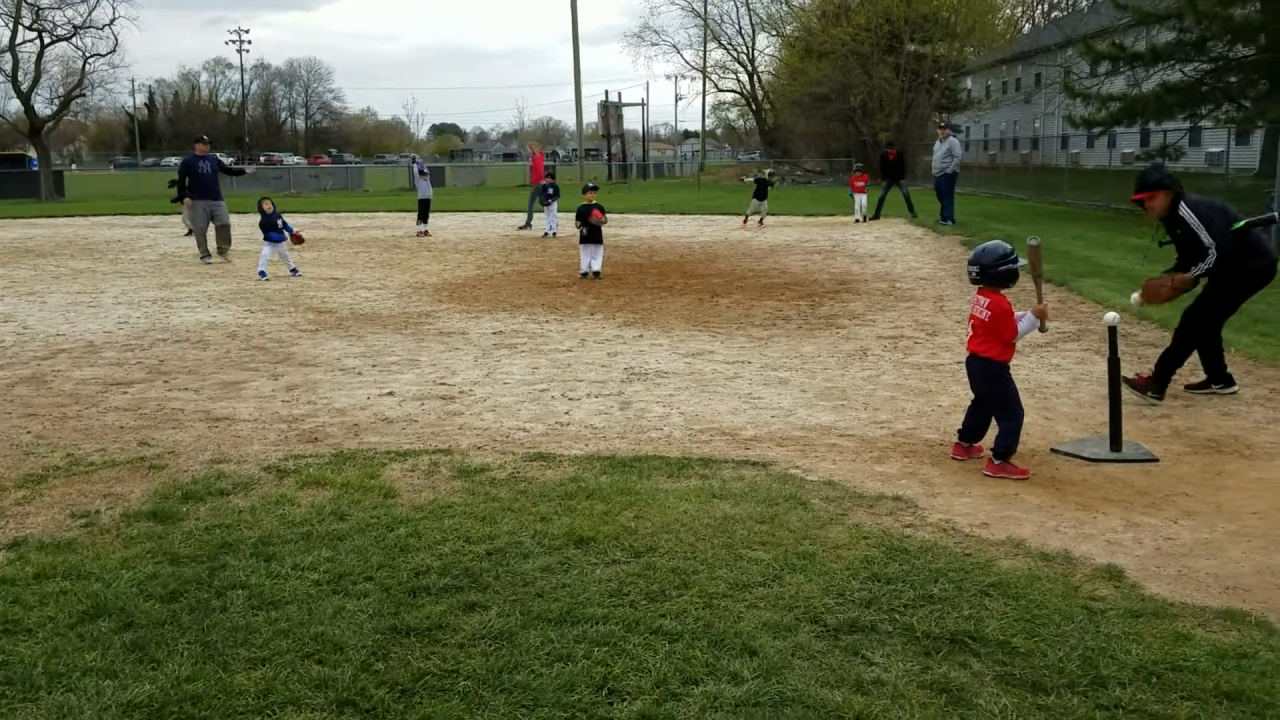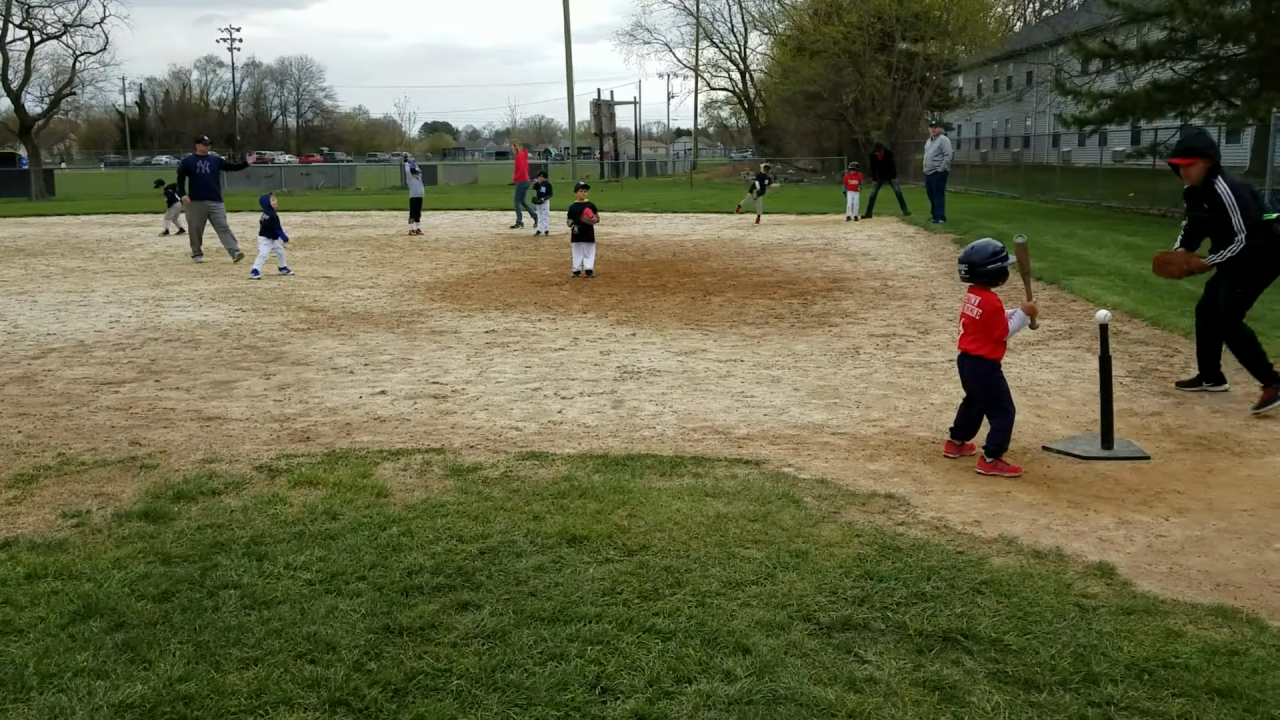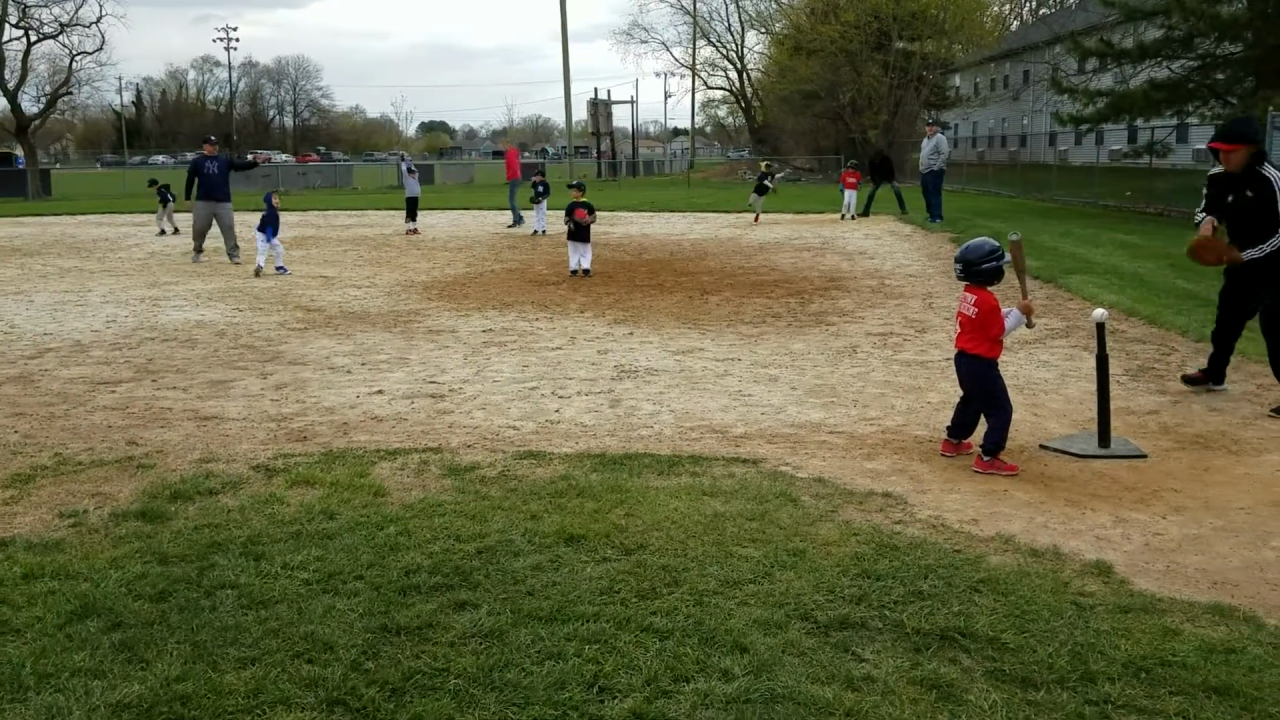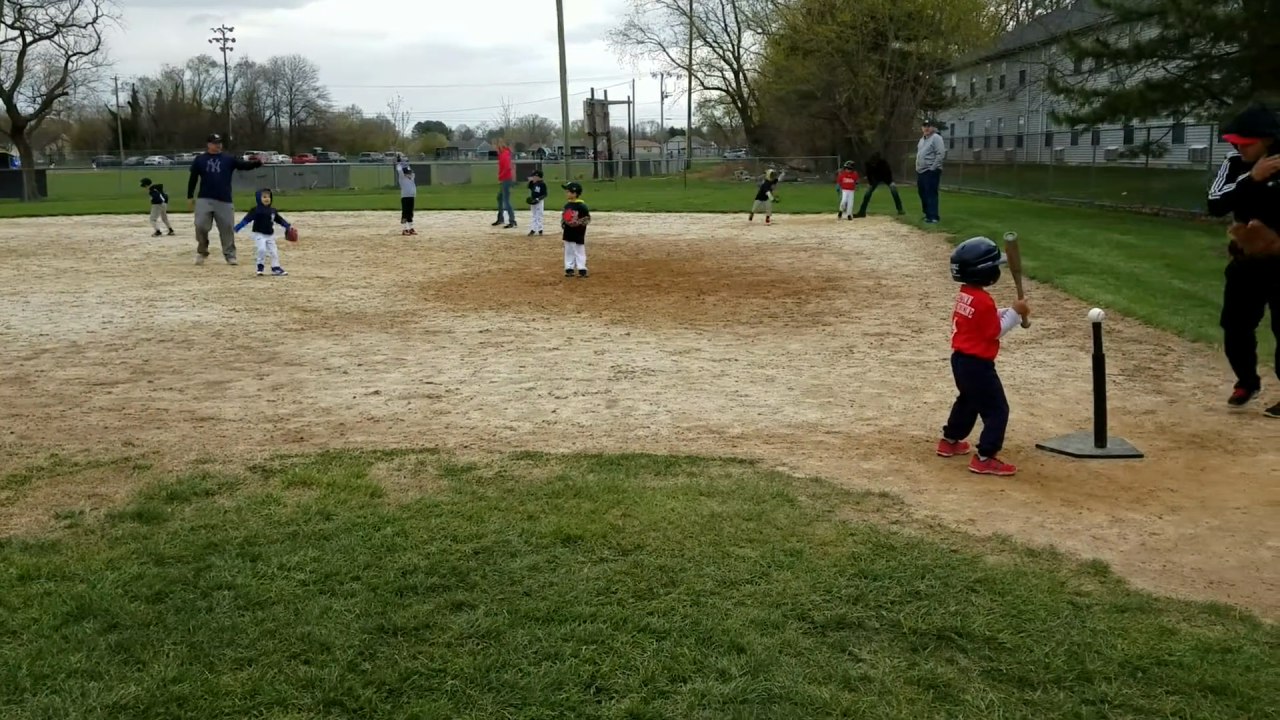
dt=0.2s
person 1, frame 1
left shoulder: (1189, 210)
right shoulder: (1174, 216)
left elbow: (1218, 250)
right elbow: (1186, 260)
left wrist: (1193, 276)
left hip: (1252, 265)
right hip: (1249, 265)
left knee: (1195, 319)
right knee: (1205, 316)
left ankle: (1156, 384)
right ankle: (1219, 379)
person 1, frame 2
left shoulder: (1226, 189)
right shoulder: (1193, 192)
left elbow: (1245, 238)
right elbow: (1193, 228)
left wrist: (1208, 262)
right wrist: (1181, 250)
right hip: (1237, 259)
left knee: (1226, 318)
right knee: (1207, 312)
right ankle: (1209, 376)
person 1, frame 3
right shoulder: (1217, 178)
right elbow: (1204, 212)
left wrist: (1246, 256)
right wrist: (1205, 222)
right hip: (1243, 261)
right knee: (1227, 318)
right ankle: (1214, 374)
person 1, frame 4
right shoulder: (1234, 164)
right elbow: (1214, 203)
right wrist: (1251, 178)
right hip: (1248, 258)
right knee: (1235, 321)
right ankle: (1247, 381)
person 2, frame 1
left shoulder: (980, 296)
right shoulder: (999, 303)
right elbow: (1013, 334)
left wrist: (1026, 315)
right wrist: (1034, 317)
left hip: (975, 361)
right hip: (992, 367)
left knee: (982, 404)
right knee: (1012, 413)
left ankle: (964, 444)
right ankle: (999, 461)
person 2, frame 2
left shoulder: (971, 295)
right shoulder: (990, 301)
right elbow: (1003, 332)
left wrist: (1017, 312)
right wrist: (1024, 314)
left hip: (967, 360)
right hip: (984, 365)
left knee: (974, 402)
right knee: (1003, 411)
left ankle: (956, 442)
right ankle: (991, 459)
person 2, frame 3
left shoulder: (968, 294)
right shoulder: (986, 300)
right elbow: (999, 331)
left wrist: (1013, 311)
right wrist: (1019, 313)
left hip: (964, 358)
right hip: (981, 364)
left knee: (971, 400)
right knee: (1000, 409)
left ankle: (953, 441)
right ankle: (988, 458)
person 2, frame 4
left shoulder: (964, 294)
right shoulder: (983, 300)
right elbow: (995, 332)
left wrist: (1009, 312)
right wrist: (1015, 313)
left hip: (960, 359)
right hip: (977, 364)
left knee: (967, 400)
right knee: (997, 409)
left ankle: (950, 440)
right ankle: (985, 458)
